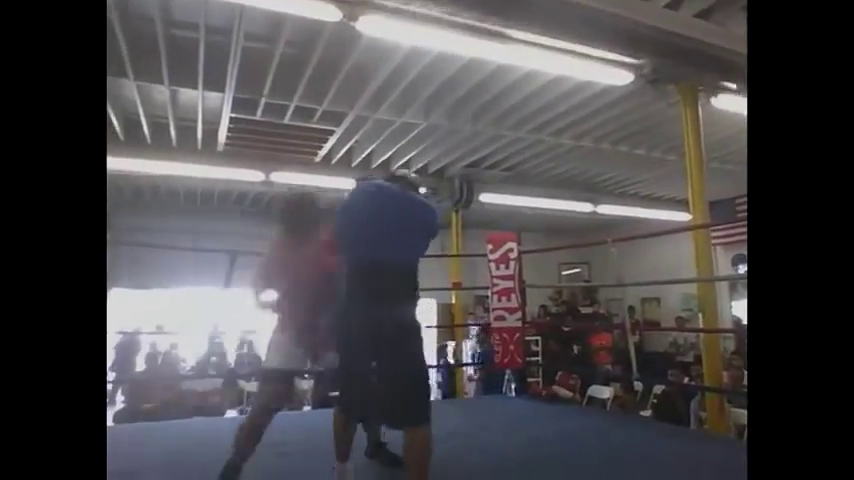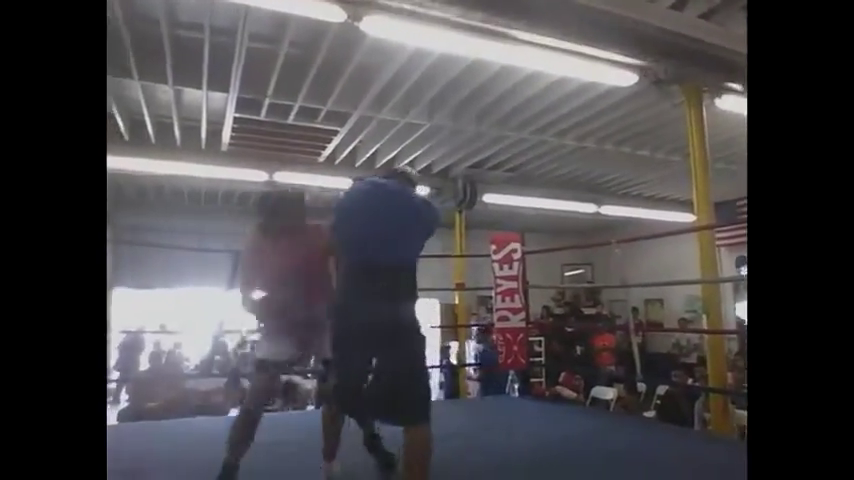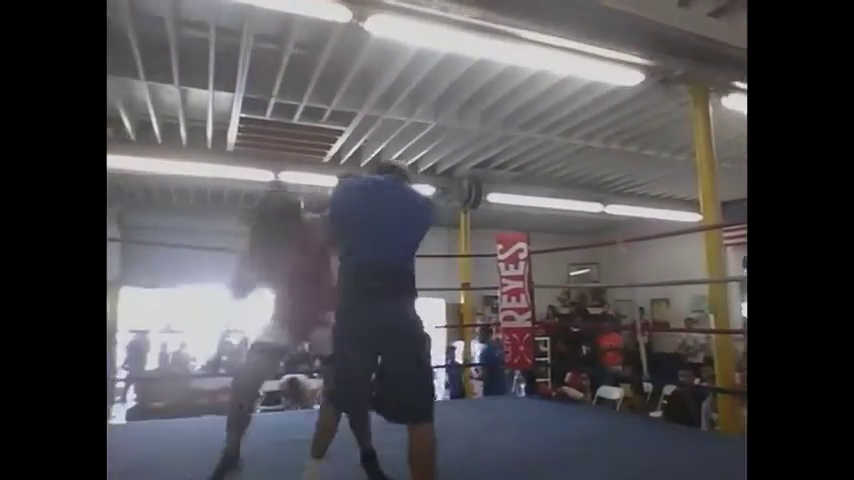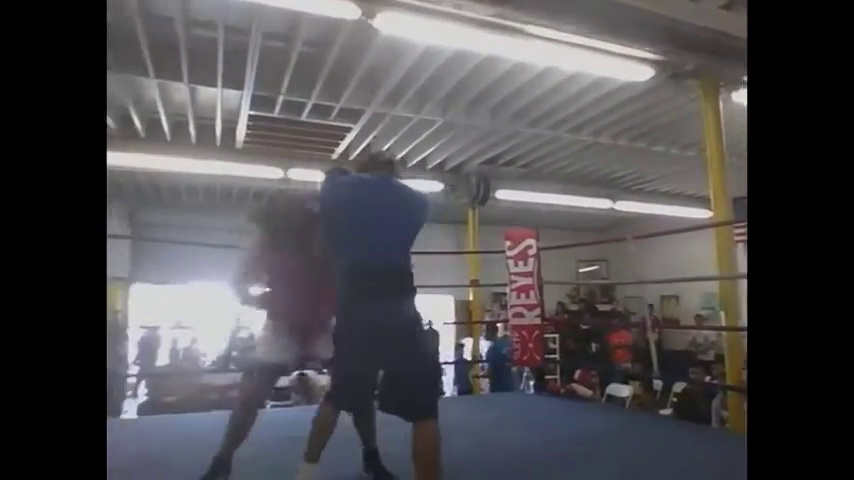
dt=0.1s
person 1, frame 1
left shoulder: (361, 194)
right shoulder: (426, 212)
left elbow: (339, 243)
left hip: (355, 306)
right hip: (398, 310)
left knee: (348, 399)
right knee: (415, 415)
person 1, frame 2
left shoulder: (357, 193)
right shoulder: (426, 210)
left elbow: (337, 242)
left hip: (352, 305)
right hip: (397, 309)
left knee: (342, 395)
right knee: (414, 414)
person 1, frame 3
left shoulder: (349, 191)
right shoulder: (422, 205)
left elbow: (334, 238)
left hip: (355, 305)
right hip: (398, 308)
left knee: (340, 397)
right knee: (418, 413)
person 1, frame 4
left shoulder: (340, 190)
right shoulder: (414, 201)
left elbow: (331, 241)
left hip: (355, 307)
right hip: (398, 308)
left knee: (339, 396)
right knee: (423, 411)
person 2, frame 1
left shoulder: (327, 241)
right shoulder: (280, 249)
right elbow: (261, 292)
left hip: (326, 326)
right hip: (293, 330)
right knee: (267, 404)
left ankle: (375, 445)
person 2, frame 2
left shoulder: (318, 236)
right shoulder: (260, 244)
right elbow: (246, 292)
right wrist: (260, 309)
left hip: (321, 322)
right hip: (281, 326)
right knee: (255, 399)
person 2, frame 3
left shoulder: (317, 230)
right shoulder: (261, 240)
right elbow: (240, 287)
left hip: (323, 316)
right hip: (285, 318)
right knee: (244, 381)
right ankle: (230, 455)
person 2, frame 4
left shoulder: (321, 239)
right shoulder: (268, 247)
right elbow: (240, 285)
right wrist: (262, 300)
left hip: (322, 324)
right hip: (284, 327)
right knee: (248, 399)
